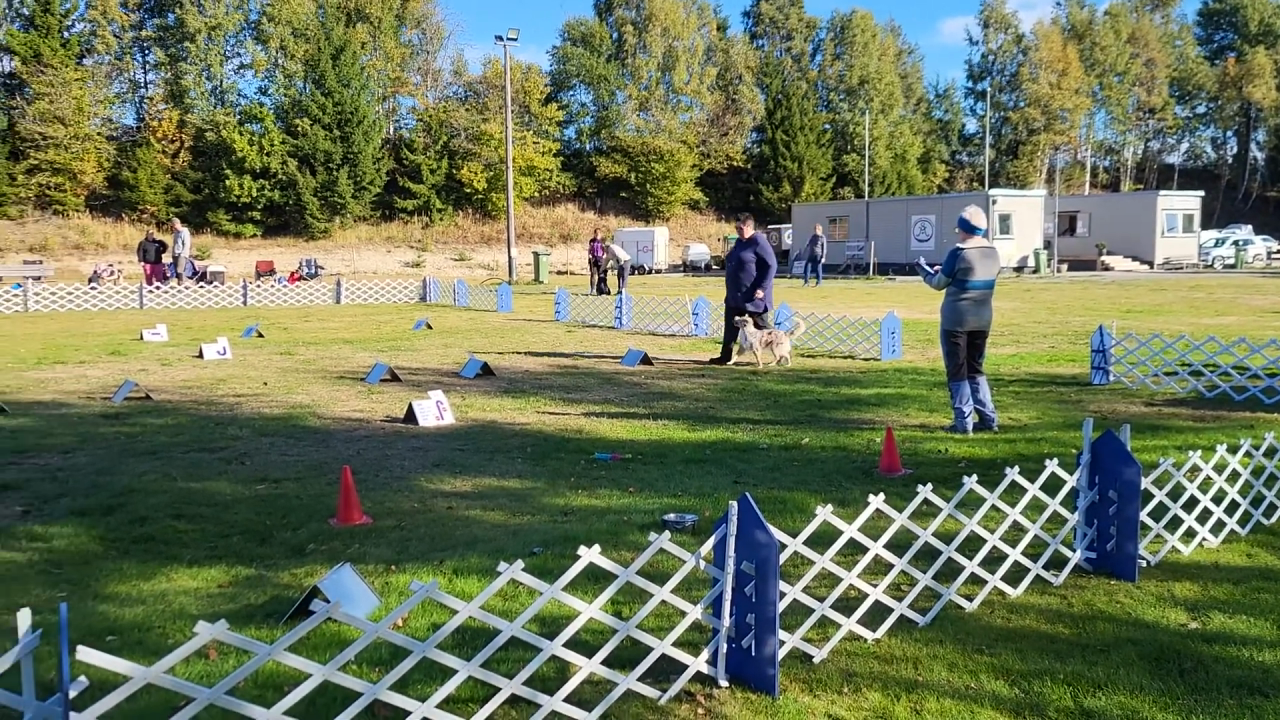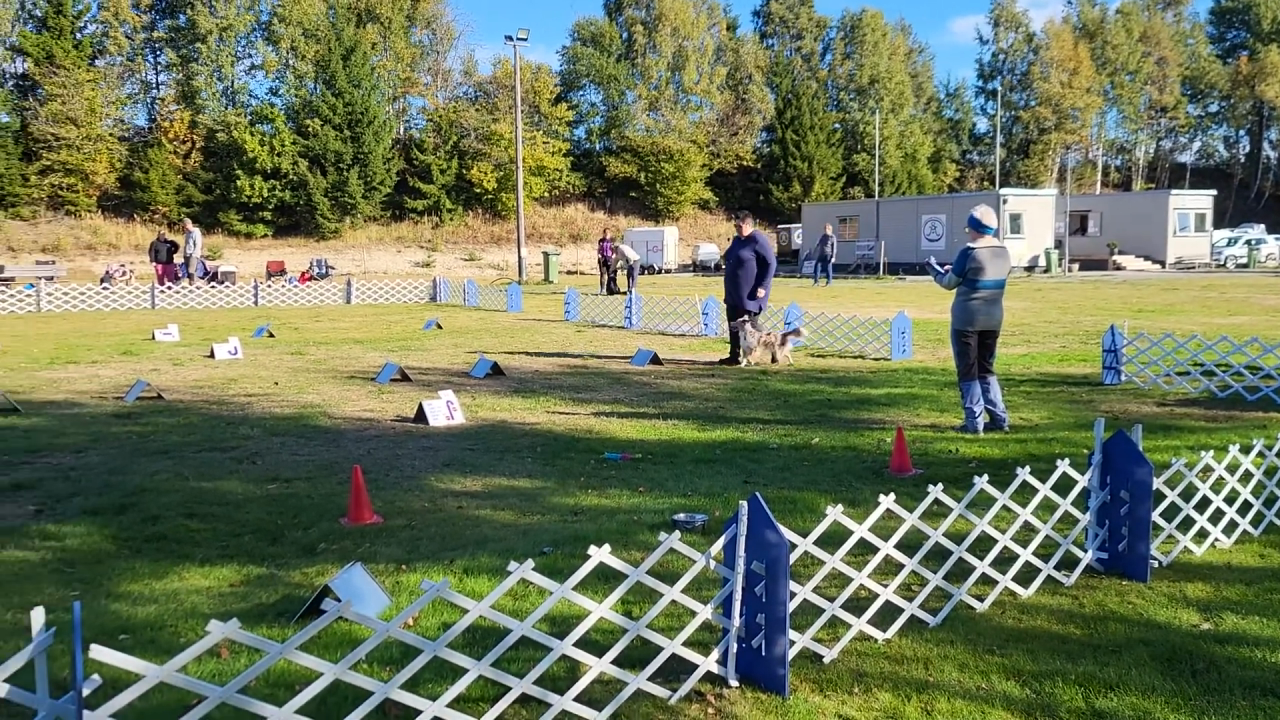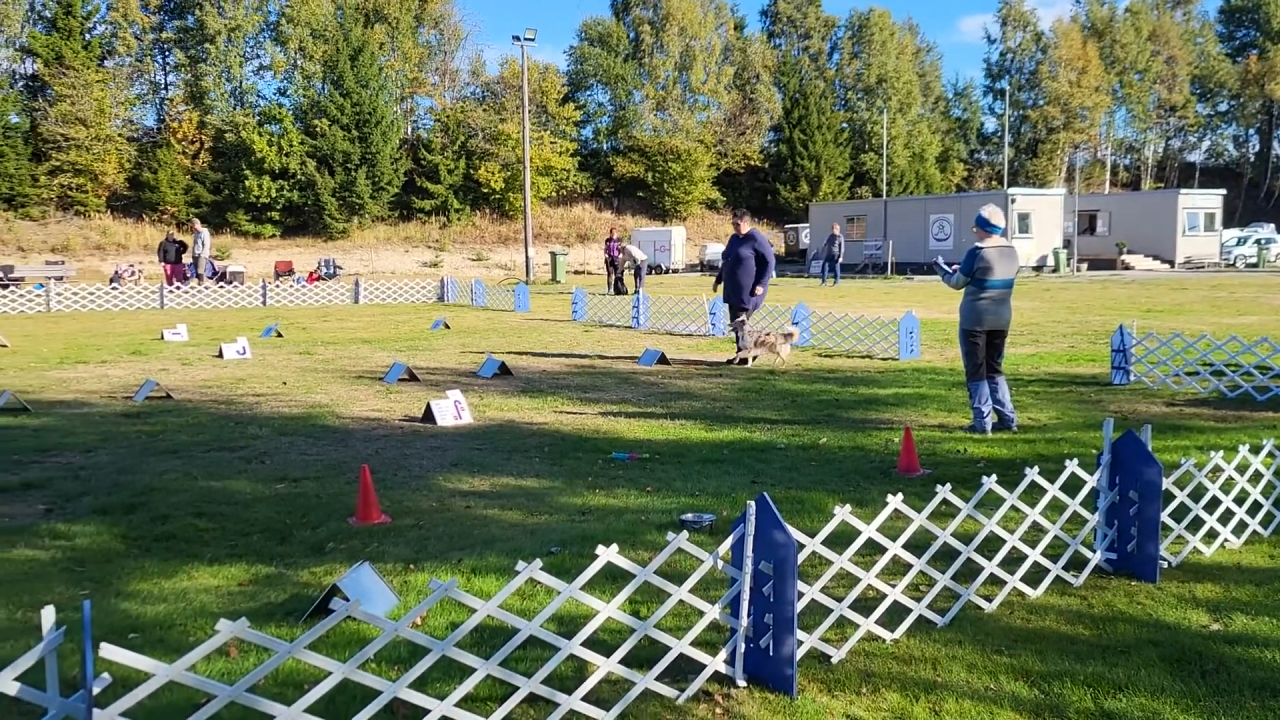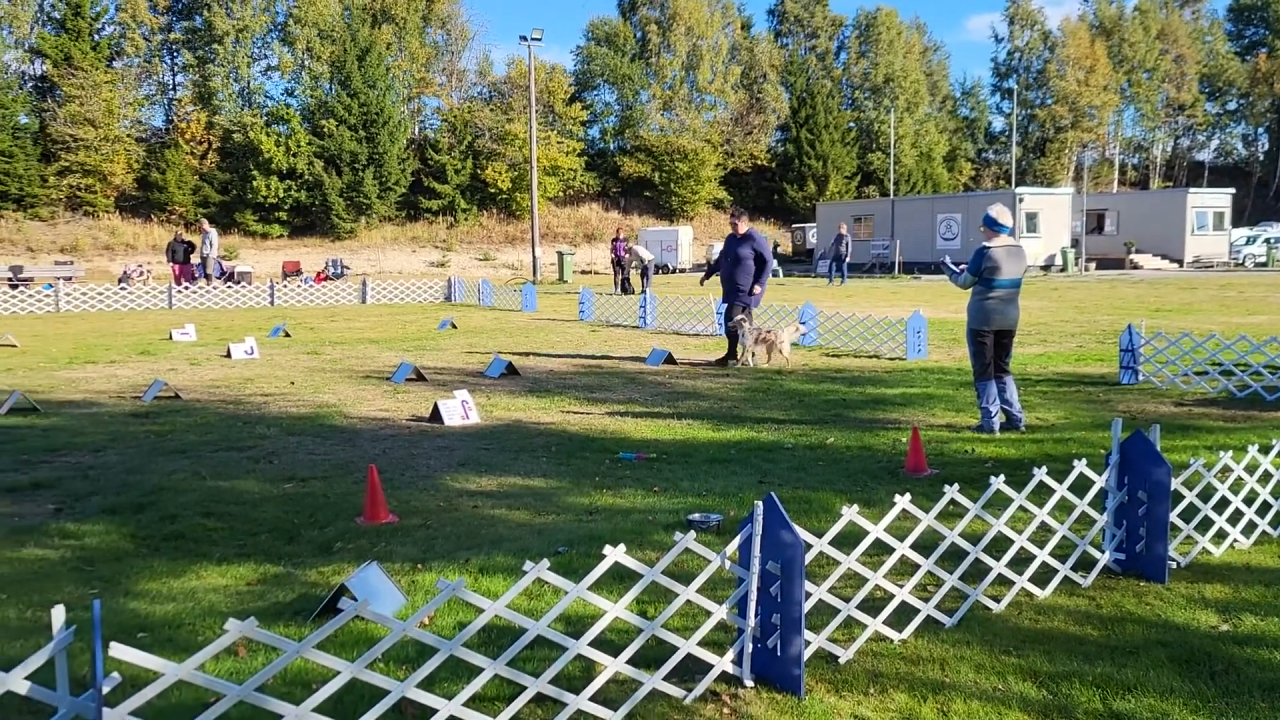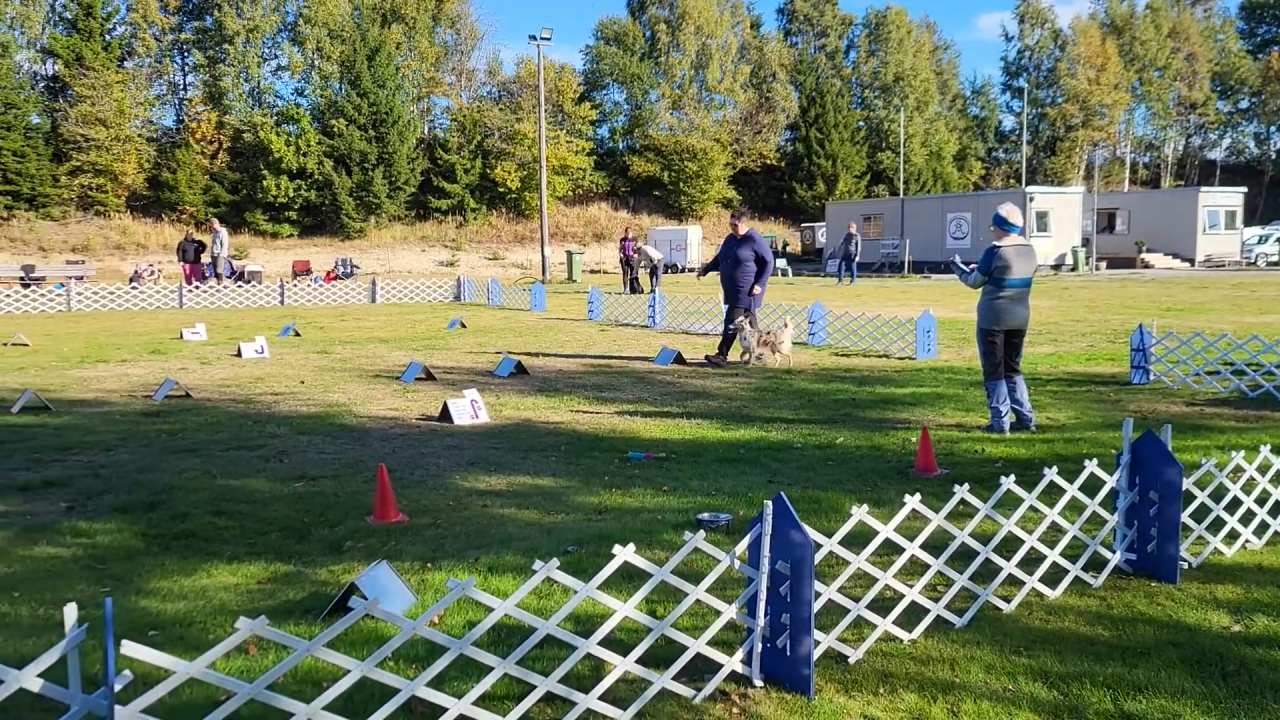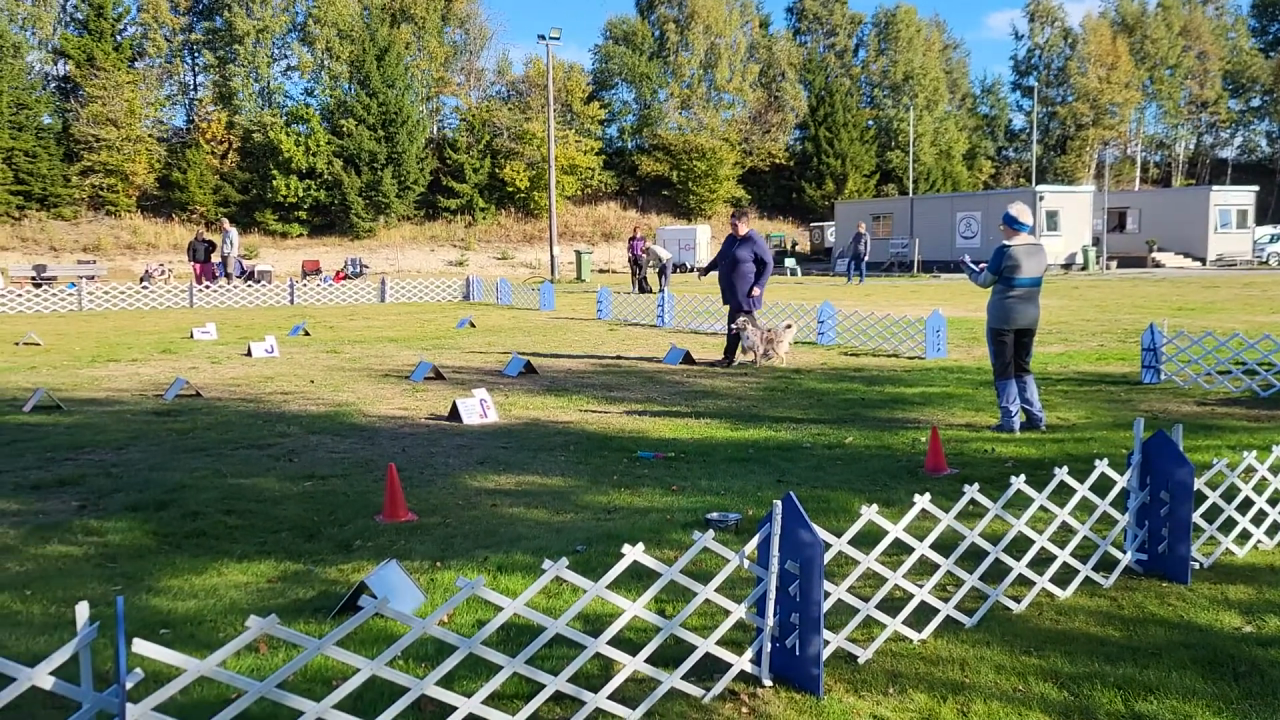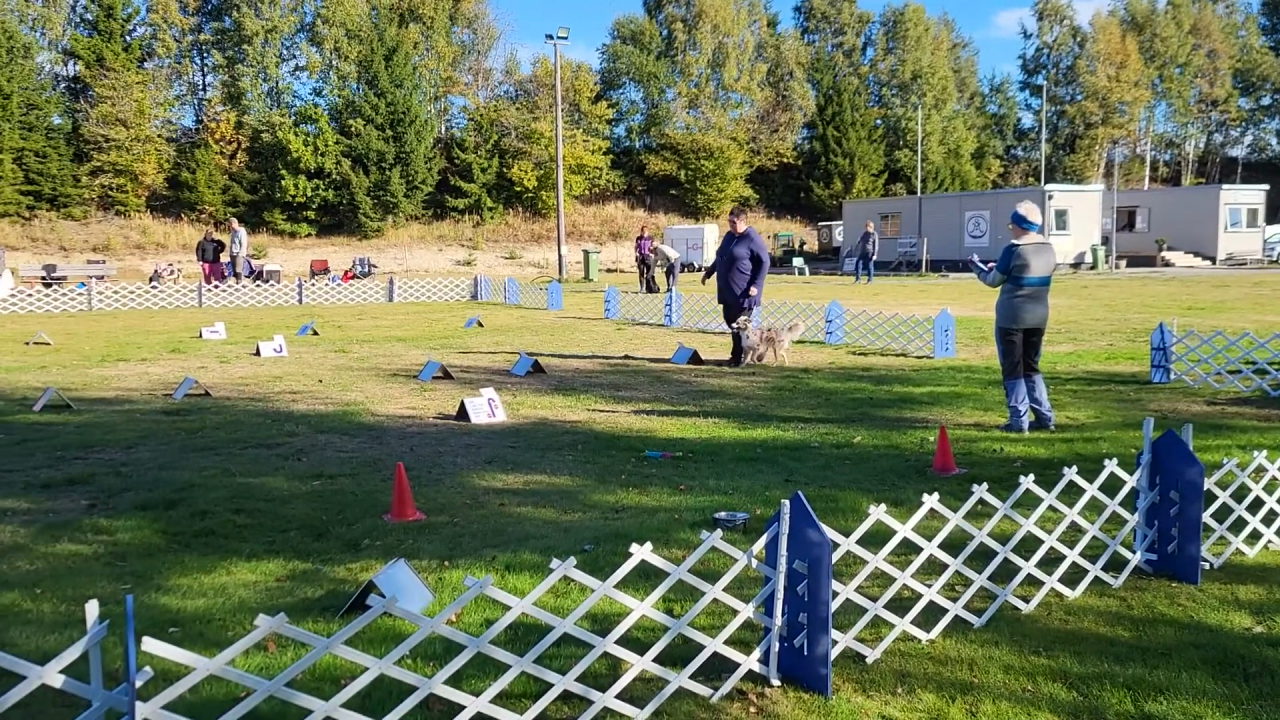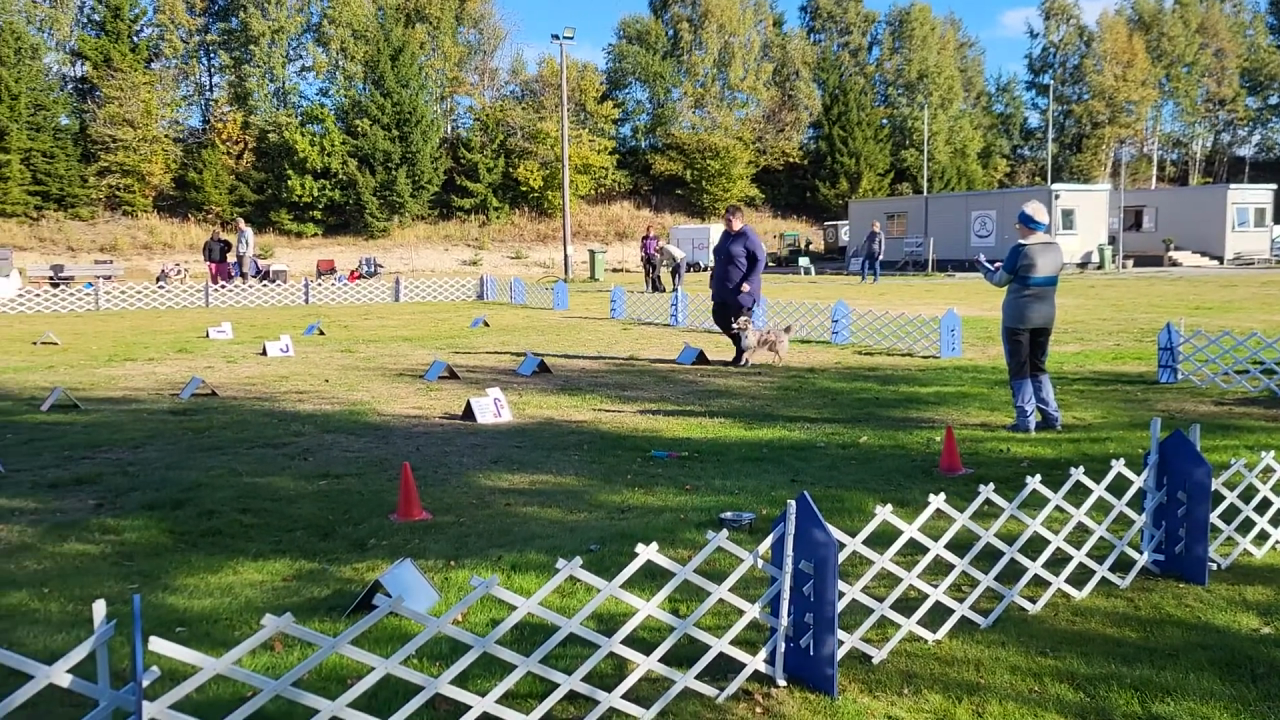
dt=0.1s
person 1, frame 1
left shoulder: (959, 253)
right shoulder: (993, 254)
left elbow: (939, 284)
left wrist: (924, 270)
right wrist: (944, 271)
left hip: (956, 319)
right hip: (982, 320)
left knee: (957, 372)
right knee: (975, 370)
left ankle: (963, 423)
right ankle: (988, 419)
person 1, frame 2
left shoulder: (969, 253)
right shoulder: (1004, 253)
left elbow: (949, 283)
left wrist: (934, 269)
right wrist: (954, 271)
left hip: (966, 319)
right hip: (993, 320)
left knee: (968, 372)
right knee: (986, 370)
left ankle: (974, 423)
right ankle: (999, 419)
person 1, frame 3
left shoulder: (977, 253)
right shoulder: (1012, 253)
left elbow: (957, 283)
left wrist: (943, 270)
right wrist: (962, 270)
left hip: (974, 319)
right hip: (1001, 319)
left knee: (976, 372)
right knee: (994, 369)
left ankle: (982, 423)
right ankle: (1007, 419)
person 1, frame 4
left shoulder: (985, 252)
right shoulder: (1020, 252)
left elbow: (965, 283)
left wrist: (950, 270)
right wrist: (969, 270)
left hip: (982, 319)
right hip: (1009, 319)
left knee: (984, 371)
right knee: (1002, 369)
left ankle: (990, 423)
right ankle: (1015, 419)
person 1, frame 5
left shoulder: (995, 251)
right shoulder: (1030, 252)
left elbow: (975, 282)
left wrist: (959, 267)
right wrist: (980, 270)
left hip: (992, 318)
right hip: (1019, 318)
left knee: (994, 371)
right knee: (1012, 369)
left ankle: (1000, 422)
right ankle: (1026, 418)
person 1, frame 6
left shoulder: (1005, 251)
right shoulder: (1040, 251)
left elbow: (985, 282)
left wrist: (969, 267)
right wrist: (990, 269)
left hip: (1002, 318)
right hip: (1029, 318)
left knee: (1004, 371)
right knee: (1023, 369)
left ankle: (1010, 422)
right ankle: (1036, 418)
person 1, frame 7
left shoulder: (1014, 250)
right shoulder: (1049, 250)
left elbow: (994, 281)
left wrist: (977, 266)
right wrist: (999, 268)
left hip: (1011, 317)
right hip: (1038, 317)
left knee: (1013, 370)
right knee: (1031, 368)
left ankle: (1019, 421)
right ankle: (1045, 418)
person 1, frame 8
left shoulder: (1020, 250)
right shoulder: (1056, 250)
left elbow: (1000, 281)
left wrist: (984, 266)
right wrist: (1005, 268)
left hip: (1018, 317)
right hip: (1045, 317)
left knee: (1019, 370)
right knee: (1038, 368)
left ankle: (1026, 421)
right ankle: (1052, 418)
